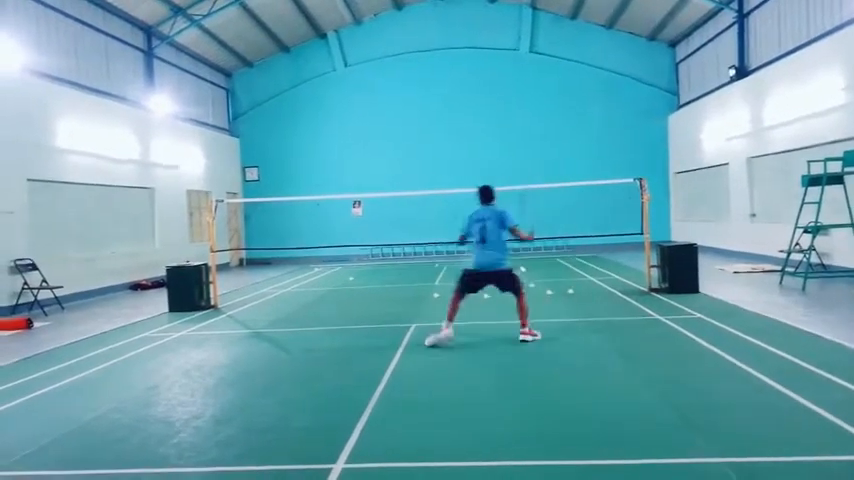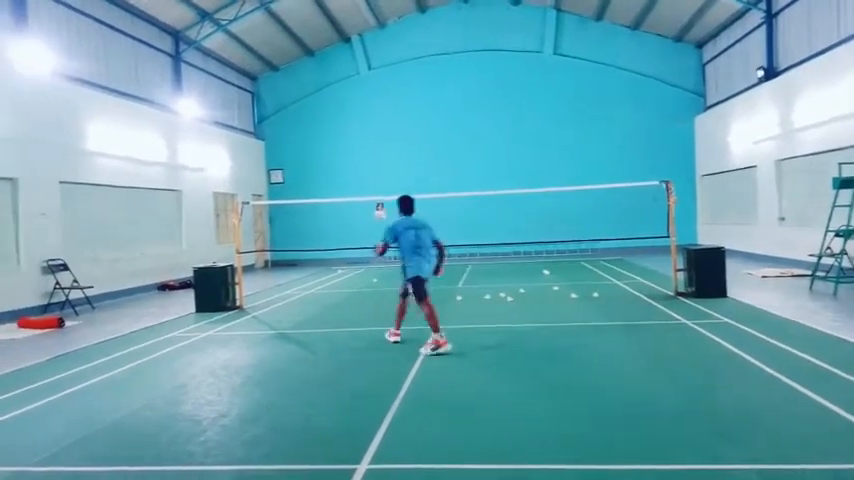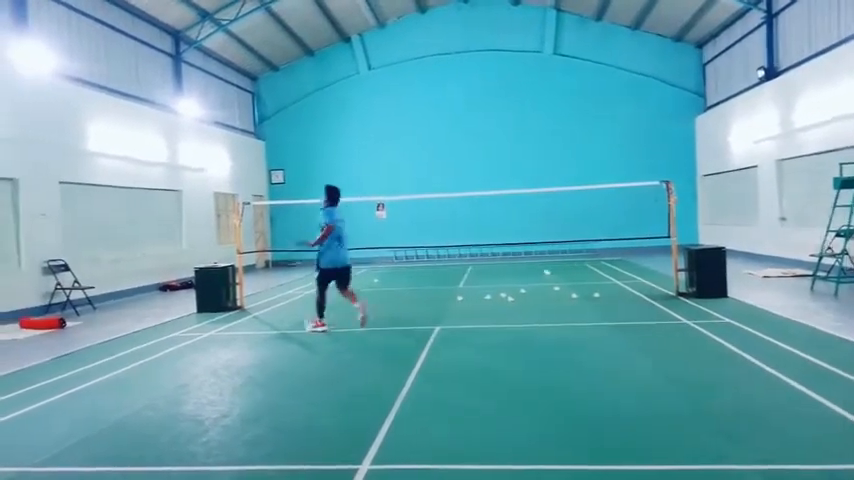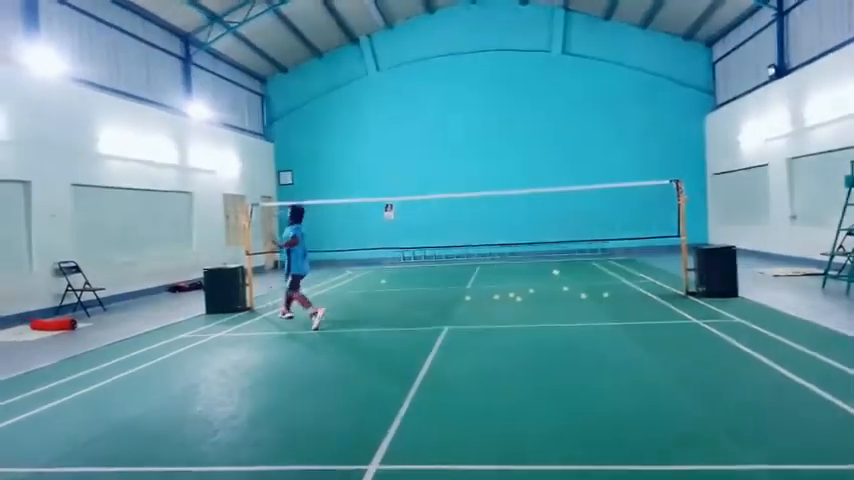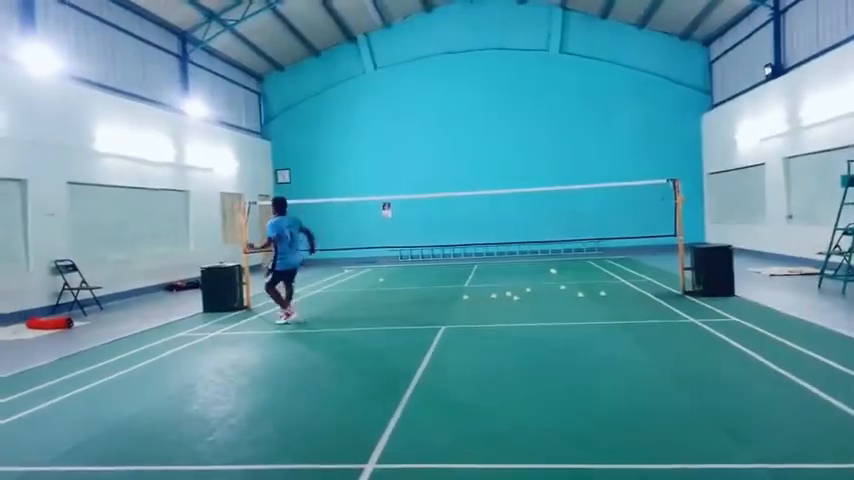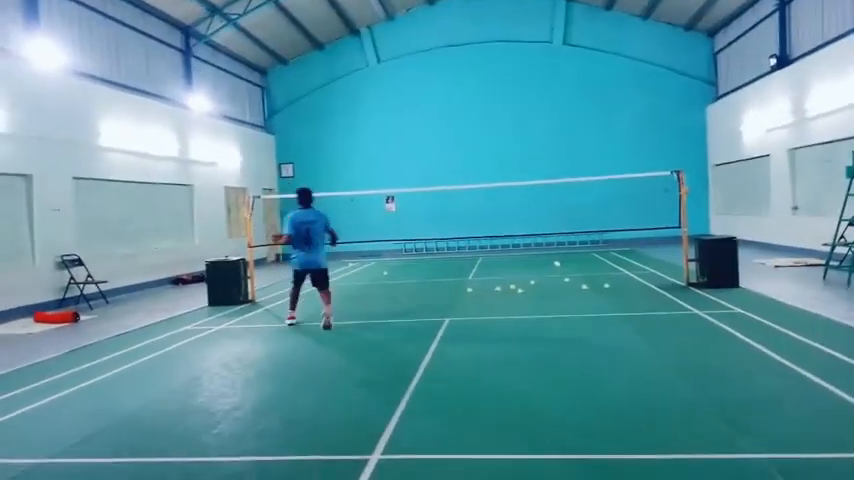
dt=0.5s
person 1, frame 1
left shoulder: (473, 217)
right shoulder: (501, 214)
left elbow: (461, 239)
right elbow: (518, 236)
left wrist: (468, 238)
right wrist: (529, 237)
left hip: (477, 266)
right hip: (500, 265)
left knee: (457, 295)
right knee: (519, 293)
left ankle: (446, 331)
right ankle: (525, 330)
person 1, frame 2
left shoulder: (394, 227)
right shoulder: (424, 226)
left elbow: (382, 251)
right elbow: (440, 247)
left wrist: (378, 250)
right wrist: (438, 266)
left hip: (413, 269)
right hip: (426, 268)
left knee: (424, 302)
right knee: (403, 297)
left ankle: (440, 340)
right ankle: (395, 332)
person 1, frame 3
left shoulder: (326, 212)
right shoulder: (338, 214)
left elbow: (329, 230)
left wrist: (314, 243)
left hip: (328, 260)
right hip: (343, 259)
left knee: (320, 290)
right knee: (344, 289)
left ankle: (320, 322)
right ankle: (358, 305)
person 1, frame 4
left shoulder: (291, 229)
right shoulder: (294, 229)
left elbow: (295, 241)
left wrist: (281, 245)
left hip: (295, 268)
right hip: (301, 267)
left knee: (293, 292)
right knee: (292, 288)
left ankle: (315, 311)
right ankle: (286, 310)
person 1, frame 5
left shoulder: (273, 224)
right shoulder: (294, 220)
left elbow: (269, 243)
right elbow: (309, 234)
left wrist: (255, 247)
right wrist: (312, 246)
left hip: (281, 263)
right hip: (295, 260)
left knee: (269, 287)
right knee: (288, 284)
left ankle: (287, 312)
right ankle: (288, 309)
person 1, frame 6
left shoulder: (292, 217)
right shoulder: (321, 216)
left elbow: (288, 240)
right elbow: (333, 236)
left wrist: (279, 239)
right wrist: (333, 241)
left hip: (299, 261)
right hip: (319, 261)
left knee: (296, 287)
right knee: (324, 289)
left ankle: (291, 315)
right ankle: (327, 312)
